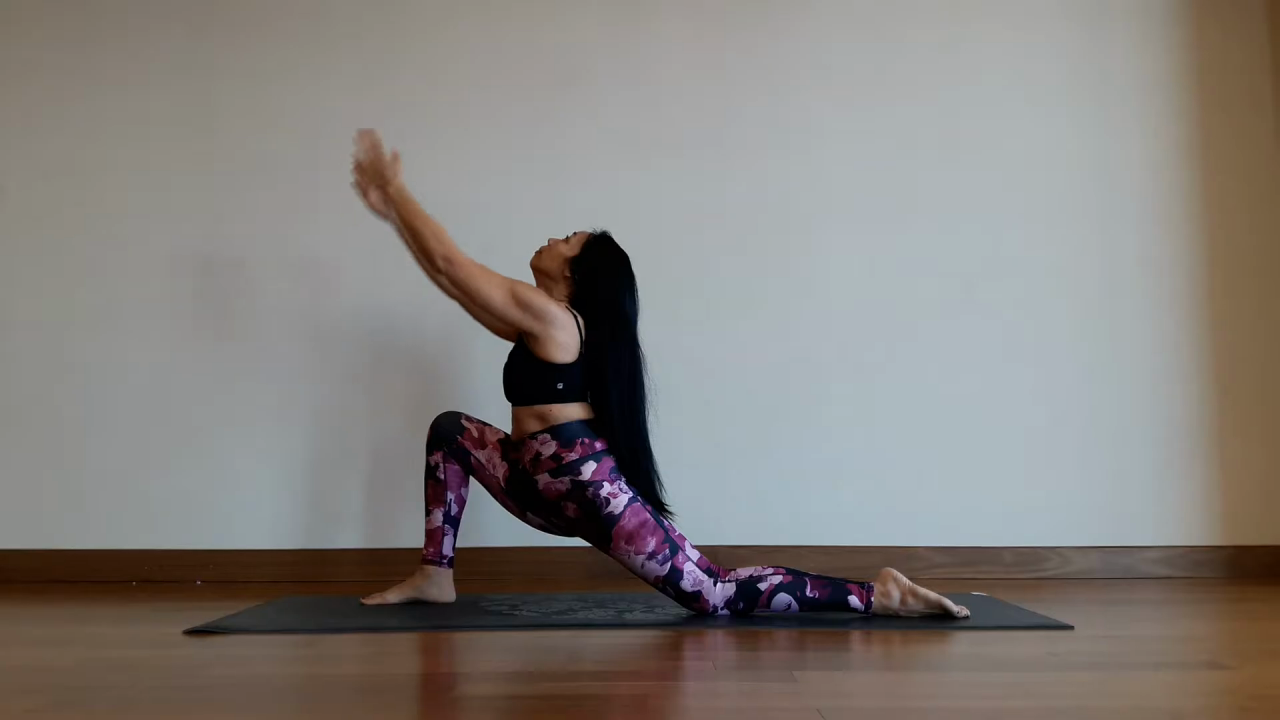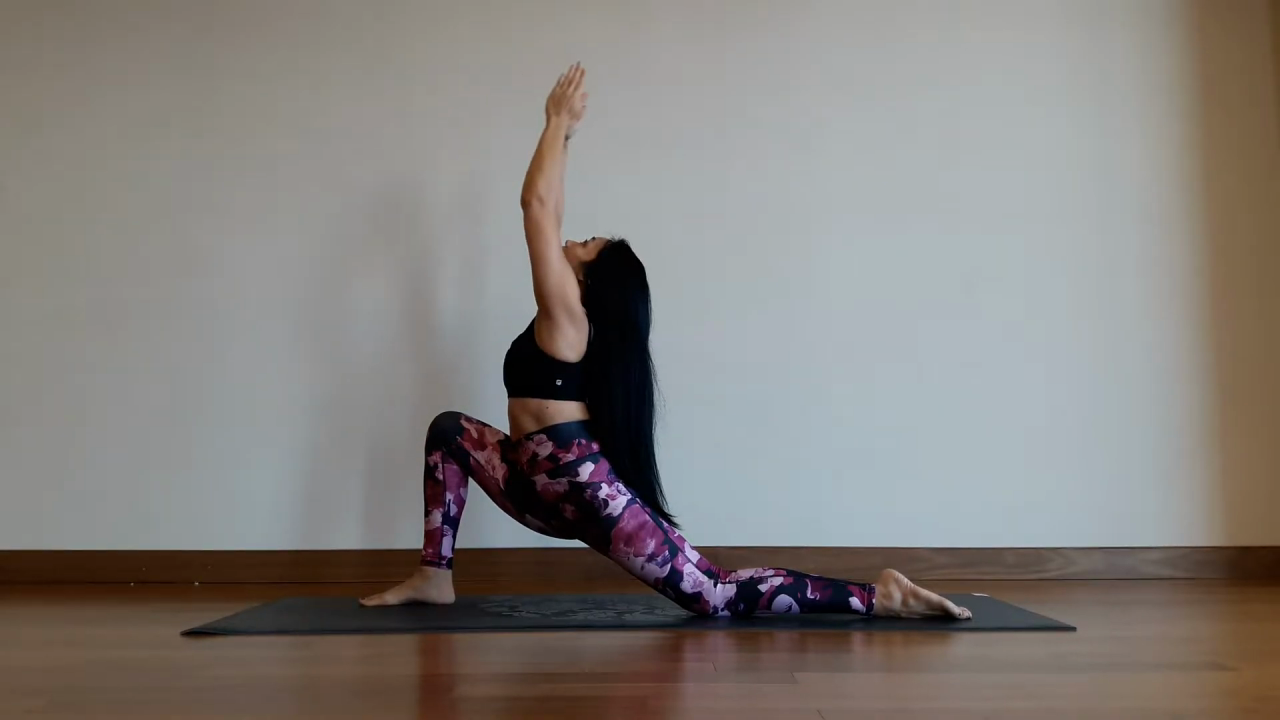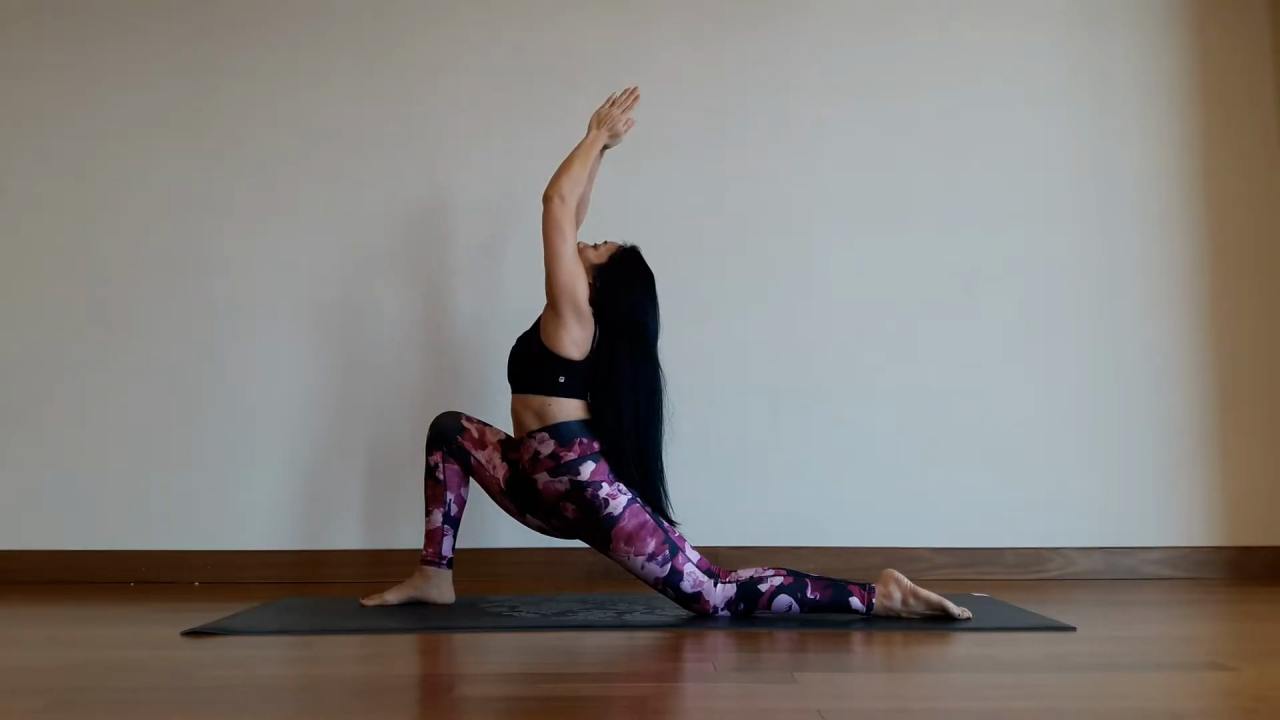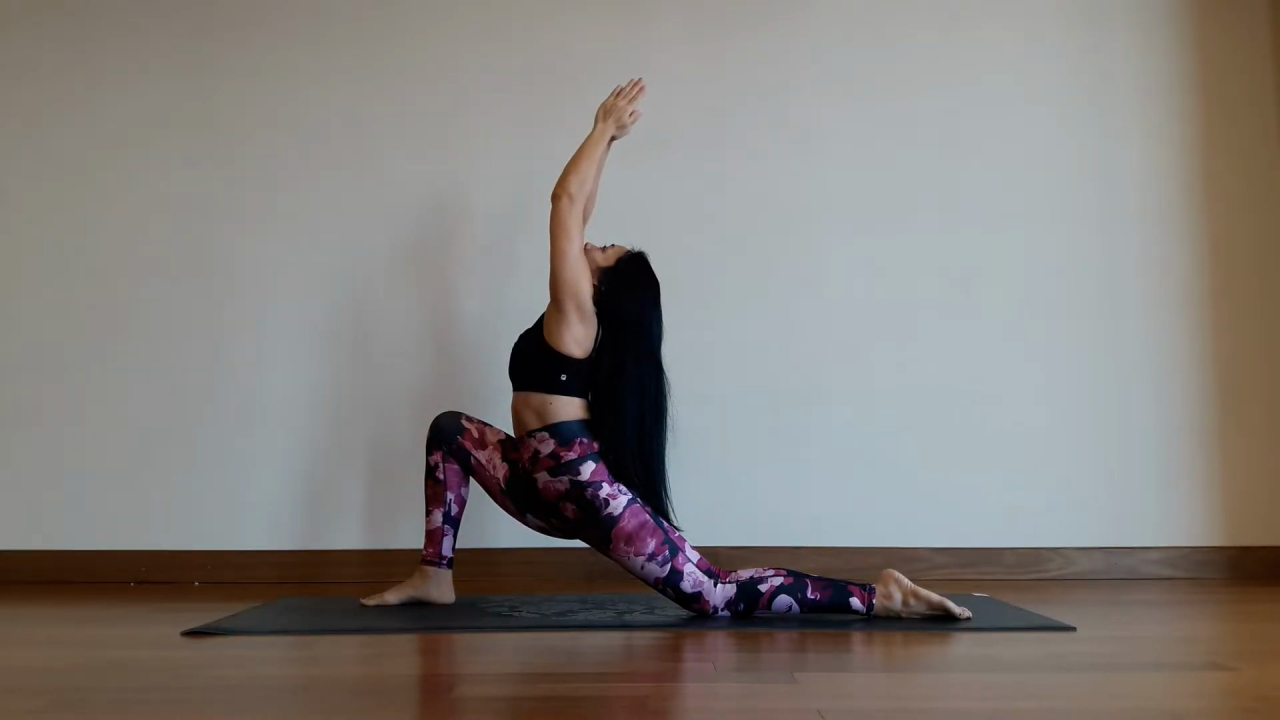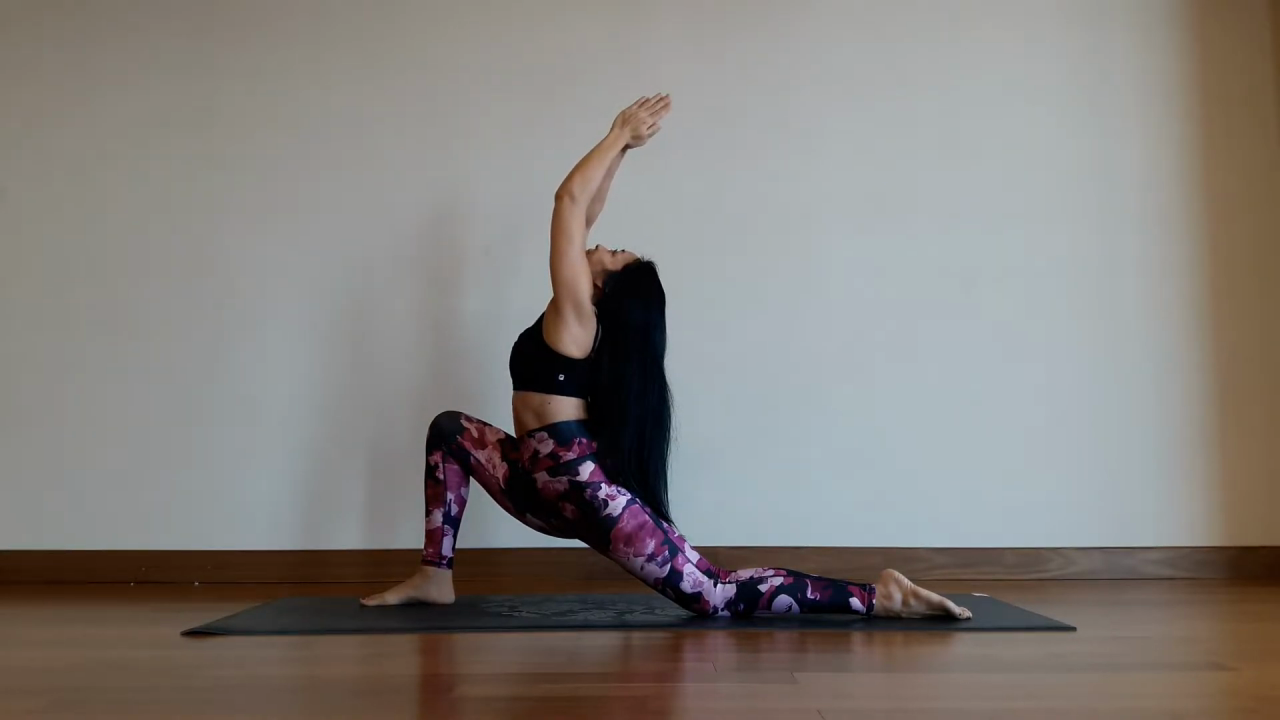
dt=1s
person 1, frame 1
left shoulder: (547, 314)
right shoulder: (538, 323)
left elbow: (450, 262)
right elbow: (453, 275)
left wrist: (394, 186)
right wrist: (393, 210)
left hip: (588, 485)
right hip: (556, 486)
left knee: (714, 593)
right knee: (449, 430)
left ankle: (879, 595)
right ankle: (435, 576)
person 1, frame 2
left shoulder: (566, 312)
right shoulder: (568, 317)
left elbow: (535, 203)
right elbow: (546, 216)
left wrist: (558, 124)
right wrist: (561, 132)
left hip: (581, 483)
right hip: (550, 484)
left knee: (711, 592)
right knee: (449, 429)
left ankle: (878, 596)
right ankle: (435, 576)
person 1, frame 3
left shoulder: (572, 311)
right shoulder: (574, 318)
left elbow: (556, 202)
right elbow: (567, 216)
left wrist: (598, 137)
right wrist: (599, 142)
left hip: (583, 484)
right hip: (549, 486)
left knee: (711, 593)
right knee: (449, 430)
left ankle: (878, 597)
right ankle: (435, 575)
person 1, frame 4
left shoulder: (575, 311)
right shoulder: (578, 319)
left elbow: (566, 201)
right elbow: (575, 213)
left wrist: (604, 129)
right wrist: (605, 134)
left hip: (583, 485)
right hip: (548, 486)
left knee: (712, 592)
right knee: (449, 430)
left ankle: (878, 598)
right ankle: (435, 576)
person 1, frame 5
left shoulder: (575, 310)
right shoulder: (580, 318)
left elbow: (569, 200)
right elbow: (582, 213)
left wrist: (621, 136)
right wrist: (622, 144)
left hip: (582, 485)
right hip: (550, 484)
left knee: (712, 593)
right knee: (449, 429)
left ankle: (878, 596)
right ankle: (435, 575)
